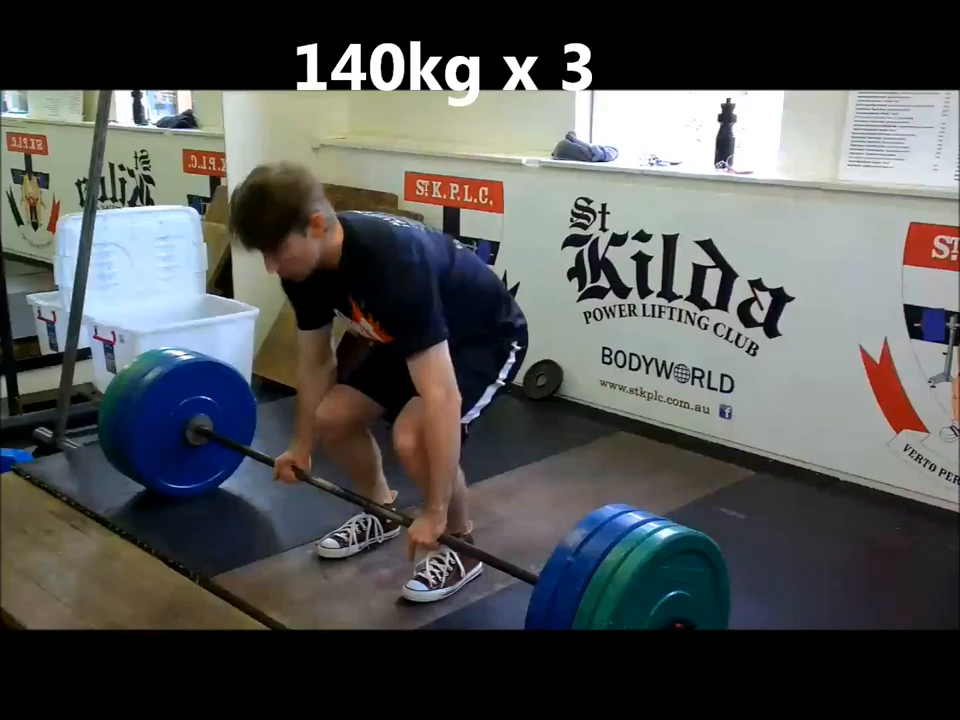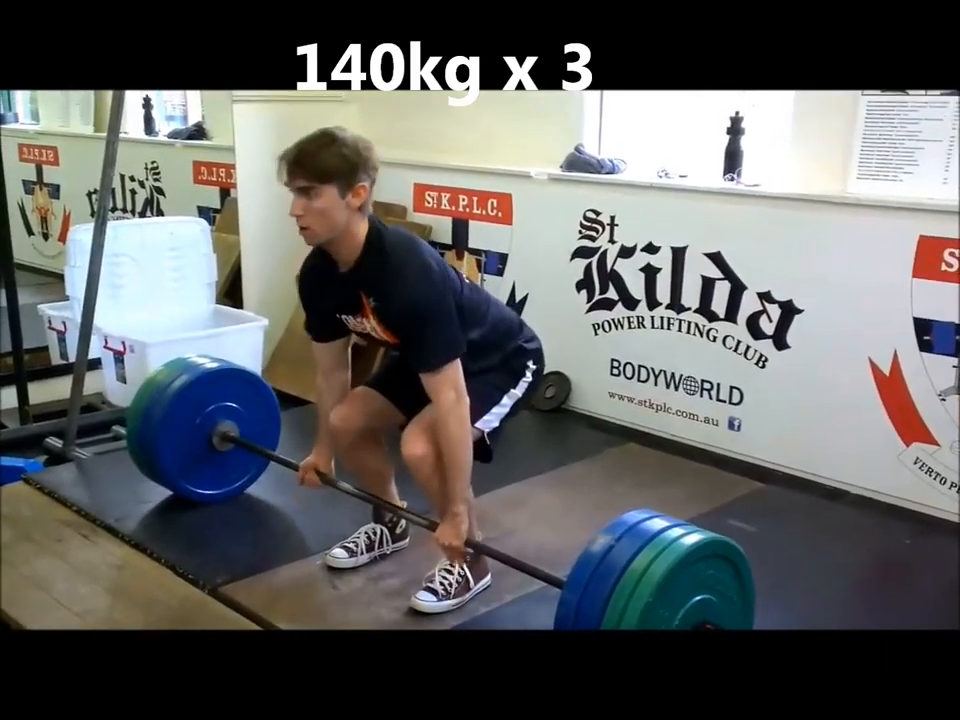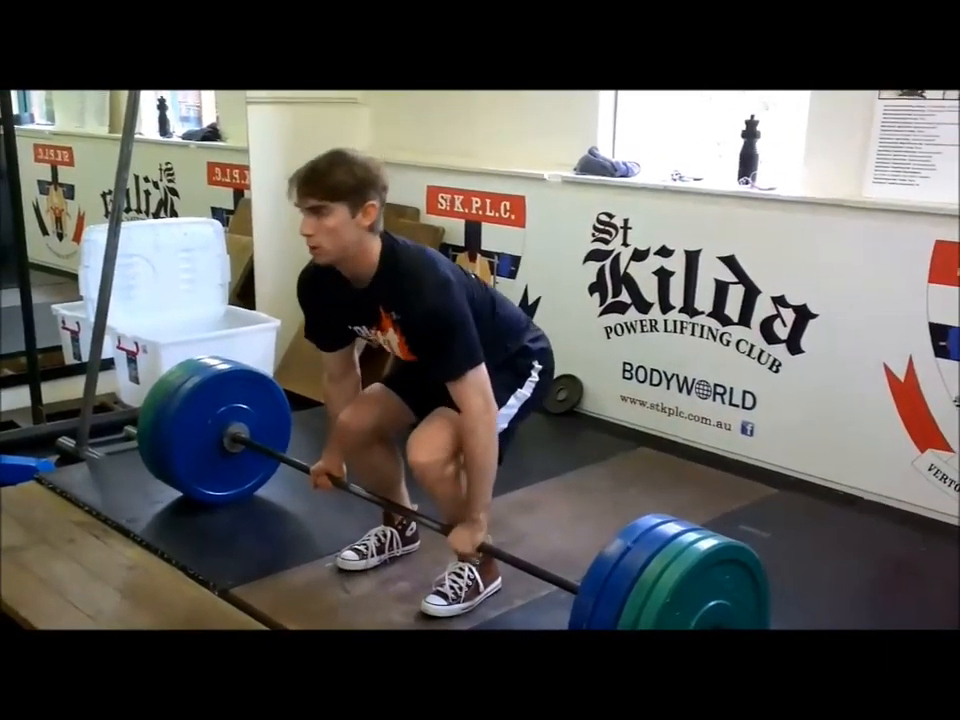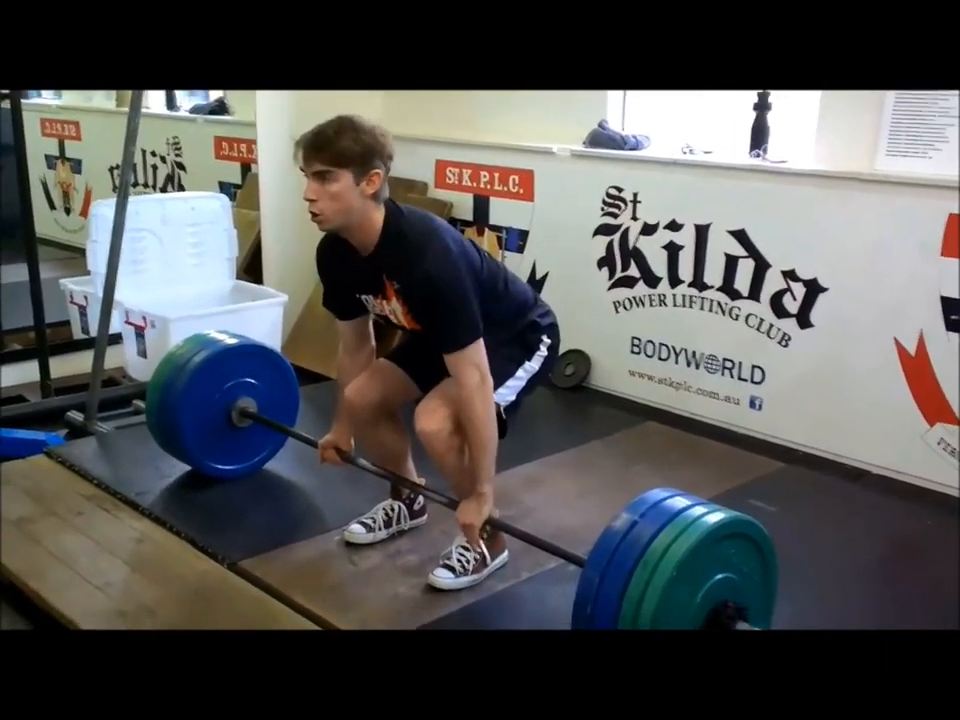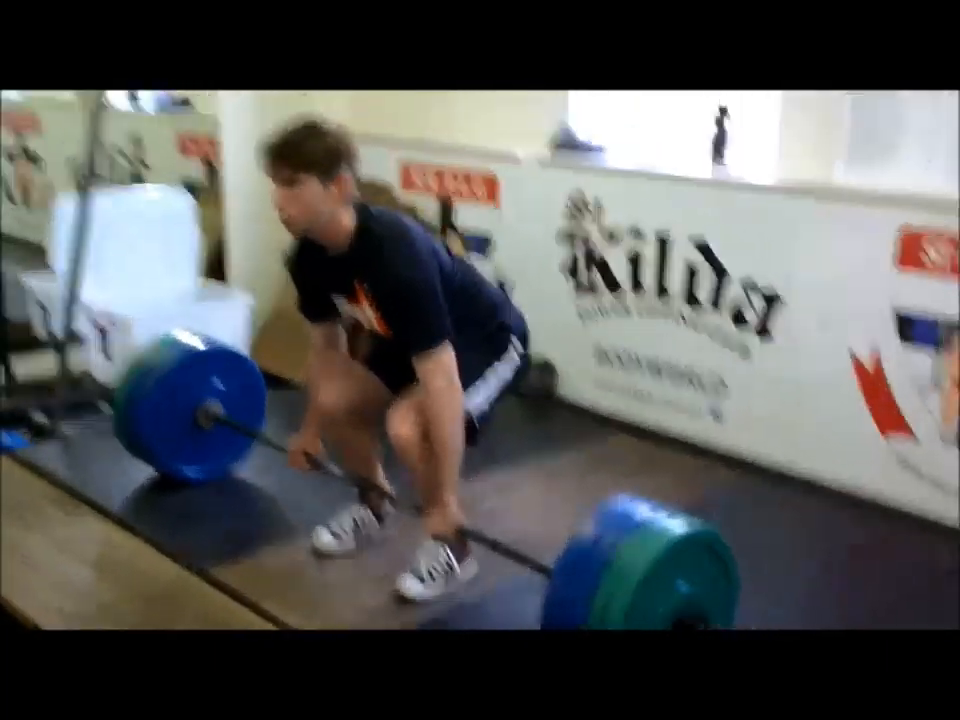
dt=1s
person 1, frame 1
left shoulder: (393, 265)
right shoulder: (302, 269)
left elbow: (441, 396)
right elbow: (315, 360)
left wrist: (434, 512)
right wrist: (301, 445)
left hip: (488, 336)
right hip: (408, 336)
left knee: (412, 437)
right knee: (332, 418)
left ankle: (460, 547)
right ankle: (380, 512)
person 1, frame 2
left shoulder: (410, 275)
right shoulder: (318, 275)
left elbow: (452, 401)
right elbow: (332, 367)
left wrist: (456, 513)
right wrist: (322, 449)
left hip: (503, 359)
right hip: (422, 354)
left knee: (420, 447)
right knee: (346, 424)
left ankle: (469, 561)
right ankle: (390, 523)
person 1, frame 3
left shoulder: (427, 287)
right shoulder: (318, 284)
left elbow: (479, 409)
right elbow: (340, 372)
left wrist: (475, 520)
right wrist: (333, 452)
left hip: (513, 361)
right hip: (432, 360)
left knee: (429, 452)
right knee: (355, 426)
left ankle: (479, 566)
right ankle: (399, 528)
person 1, frame 4
left shoulder: (428, 257)
right shoulder: (335, 253)
left elbow: (475, 379)
right elbow: (355, 344)
left wrist: (481, 493)
right wrist: (341, 426)
left hip: (518, 335)
right hip: (441, 334)
left knee: (435, 423)
right knee: (362, 400)
left ankle: (487, 539)
right ankle: (407, 501)
person 1, frame 5
left shoulder: (400, 256)
right shoulder: (310, 255)
left elbow: (440, 383)
right elbow: (325, 345)
left wrist: (445, 502)
right wrist: (309, 430)
left hip: (488, 336)
right hip: (412, 336)
left knee: (407, 428)
right knee: (335, 404)
left ankle: (451, 543)
right ankle: (374, 507)
